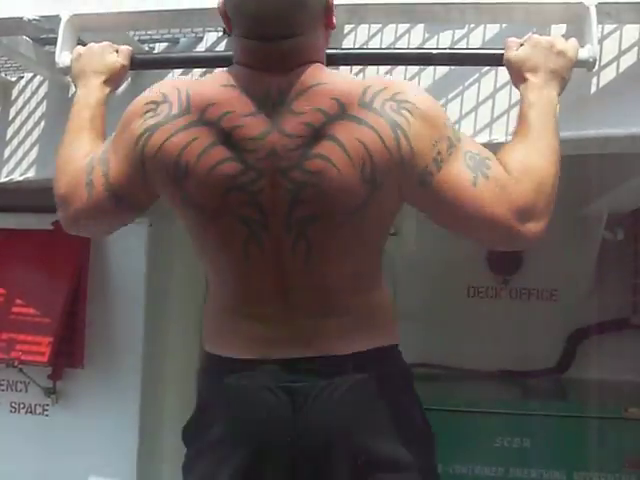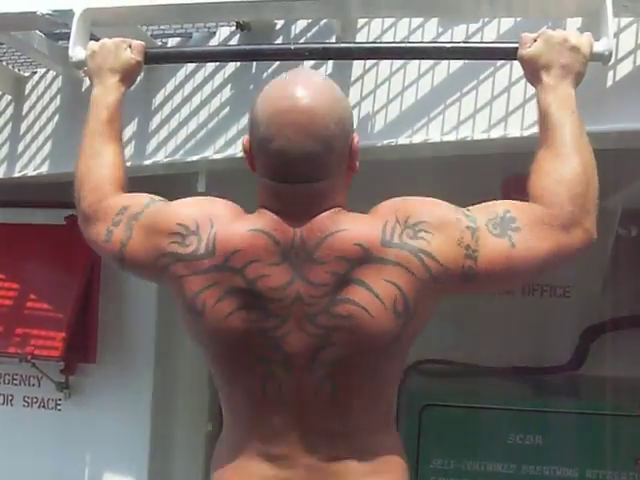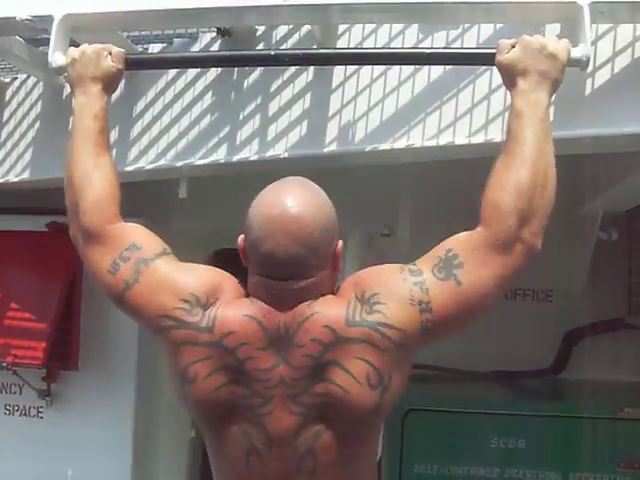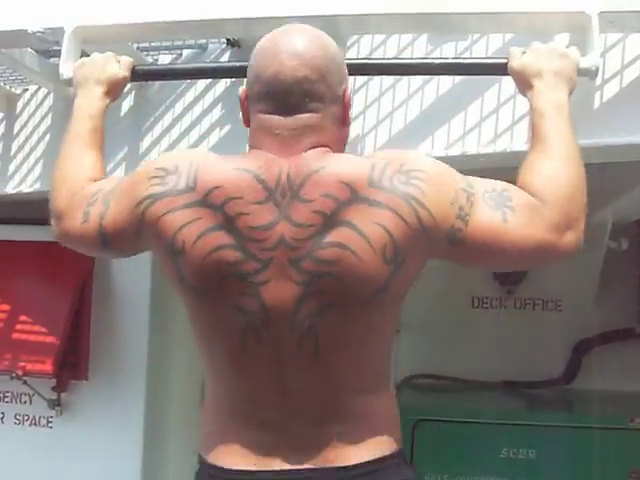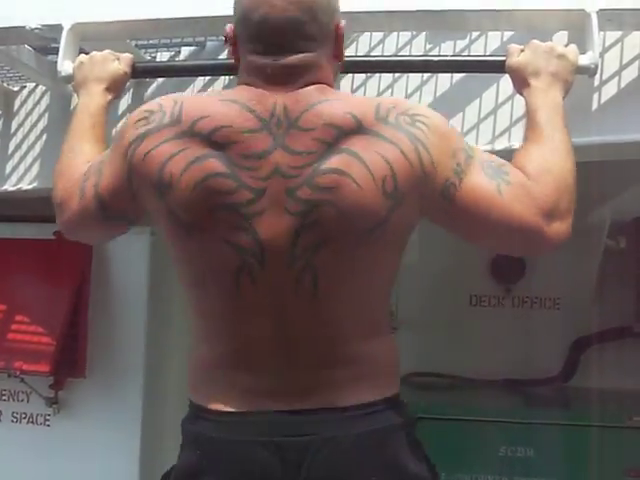
dt=1s
person 1, frame 1
left shoulder: (168, 114)
right shoulder: (388, 112)
left elbow: (73, 205)
right elbow: (525, 214)
left wrist: (92, 84)
right wrist: (540, 84)
left hip: (234, 394)
right hip: (359, 394)
person 1, frame 2
left shoulder: (200, 242)
right shoulder: (406, 244)
left elbow: (97, 211)
right elbow: (568, 221)
left wrist: (107, 85)
right wrist: (556, 84)
person 1, frame 3
left shoulder: (197, 319)
right shoulder: (382, 319)
left elbow: (93, 227)
right elbow: (514, 234)
left wrist: (90, 93)
right wrist: (531, 90)
person 1, frame 4
left shoulder: (180, 190)
right shoulder: (398, 190)
left elbow: (70, 216)
right elbow: (557, 227)
left wrist: (92, 94)
right wrist: (549, 91)
person 1, frame 5
left shoulder: (162, 131)
right shoulder: (398, 133)
left elbow: (73, 210)
right elbow: (547, 217)
left wrist: (93, 92)
right wrist: (544, 89)
